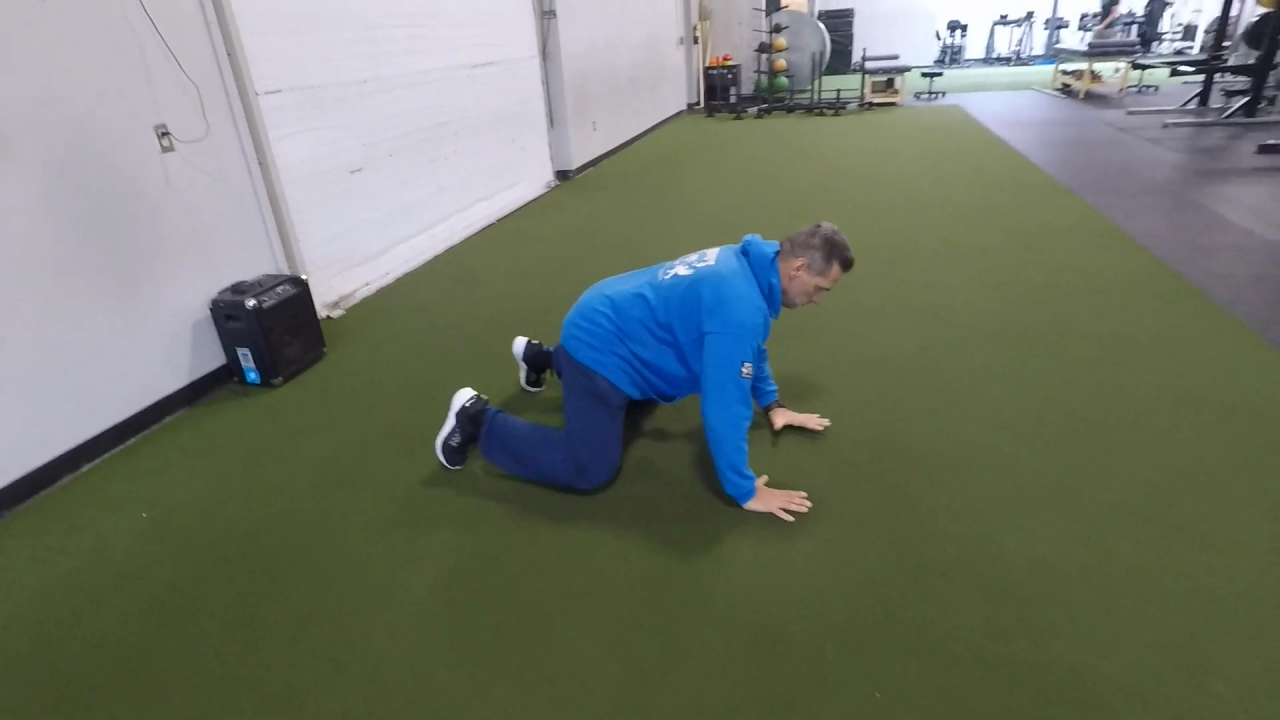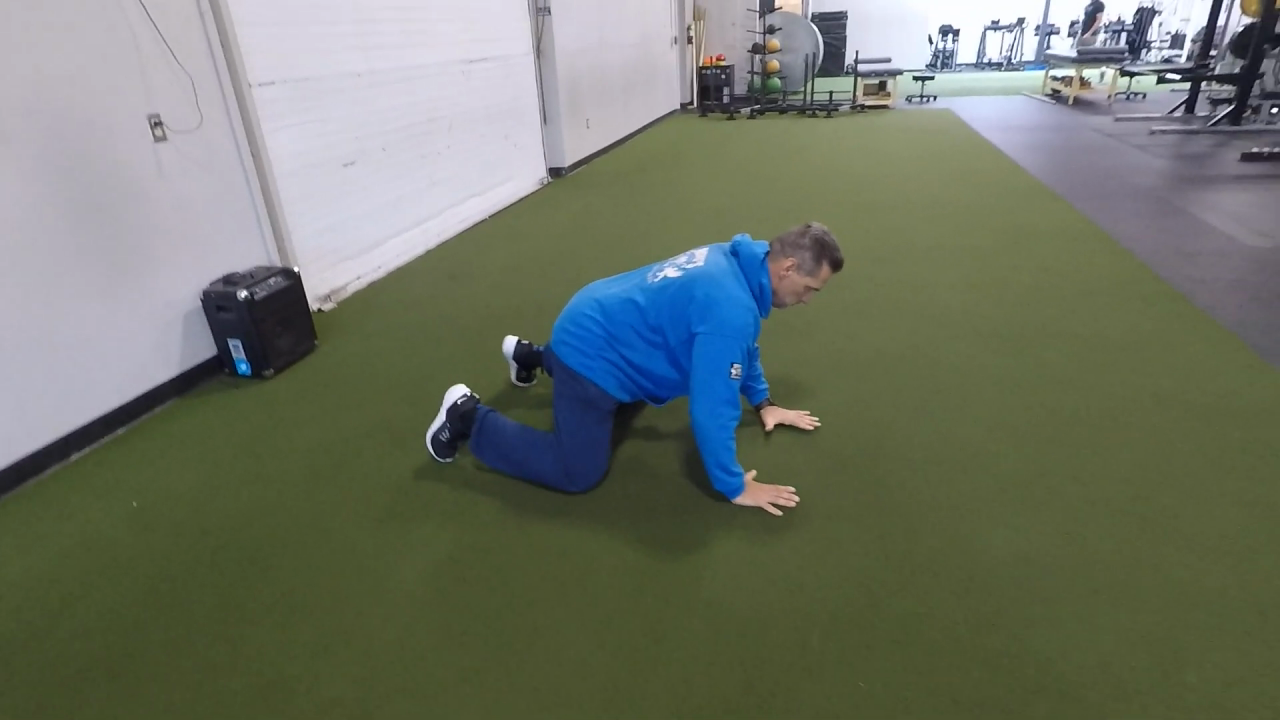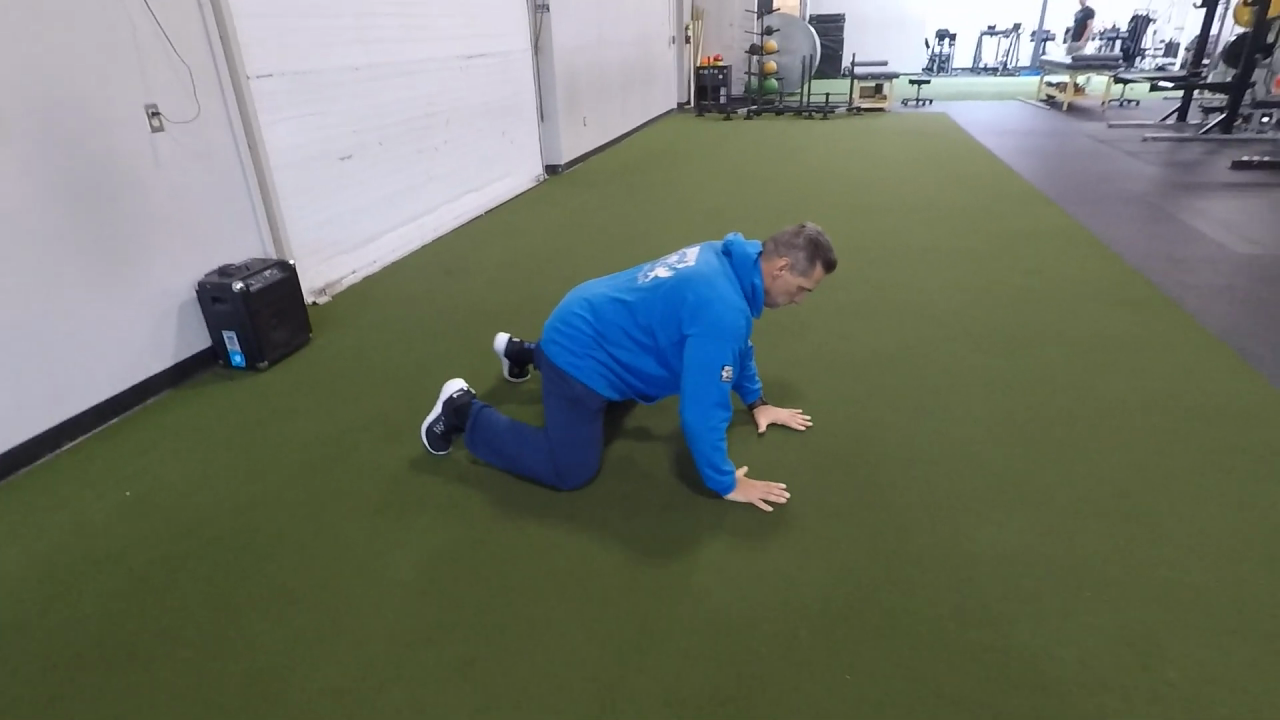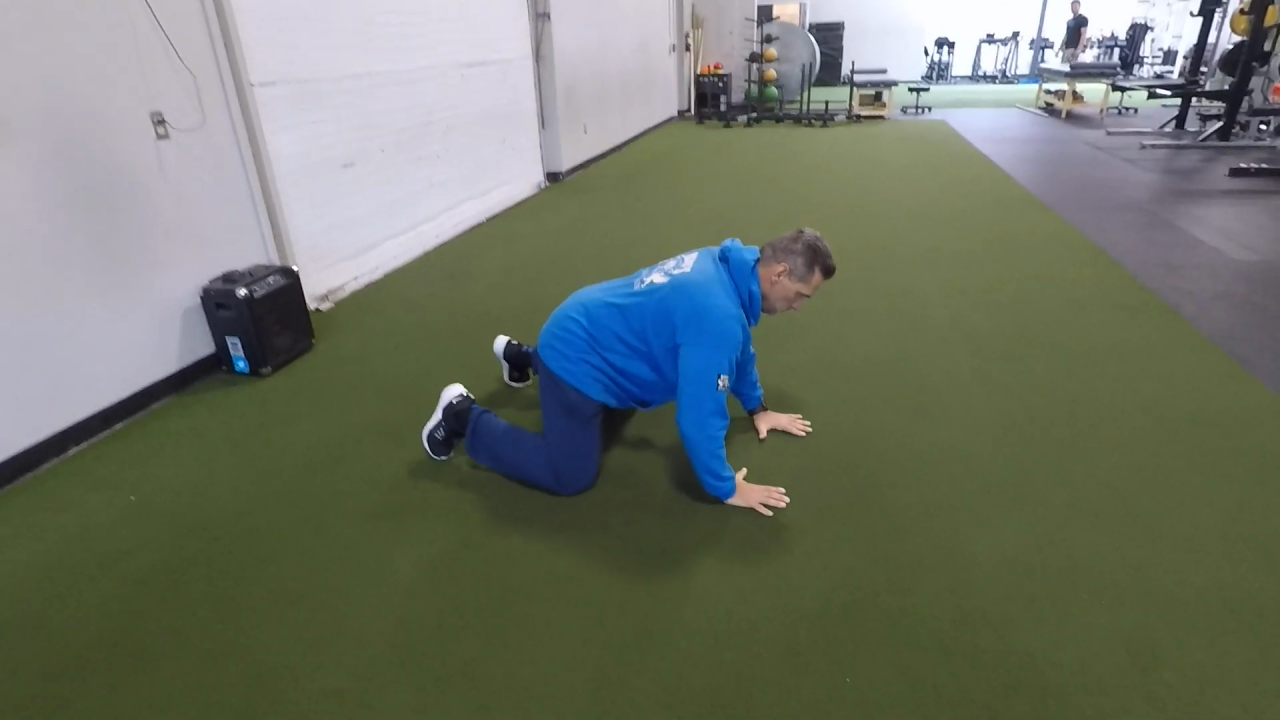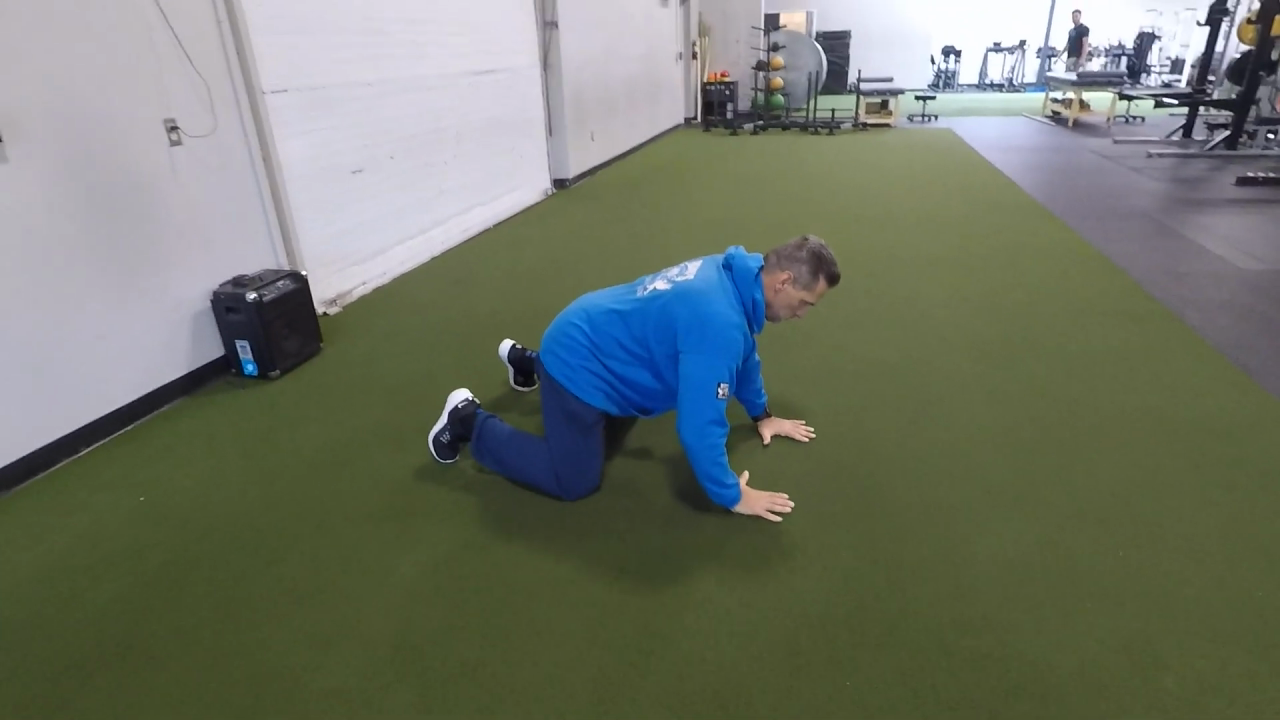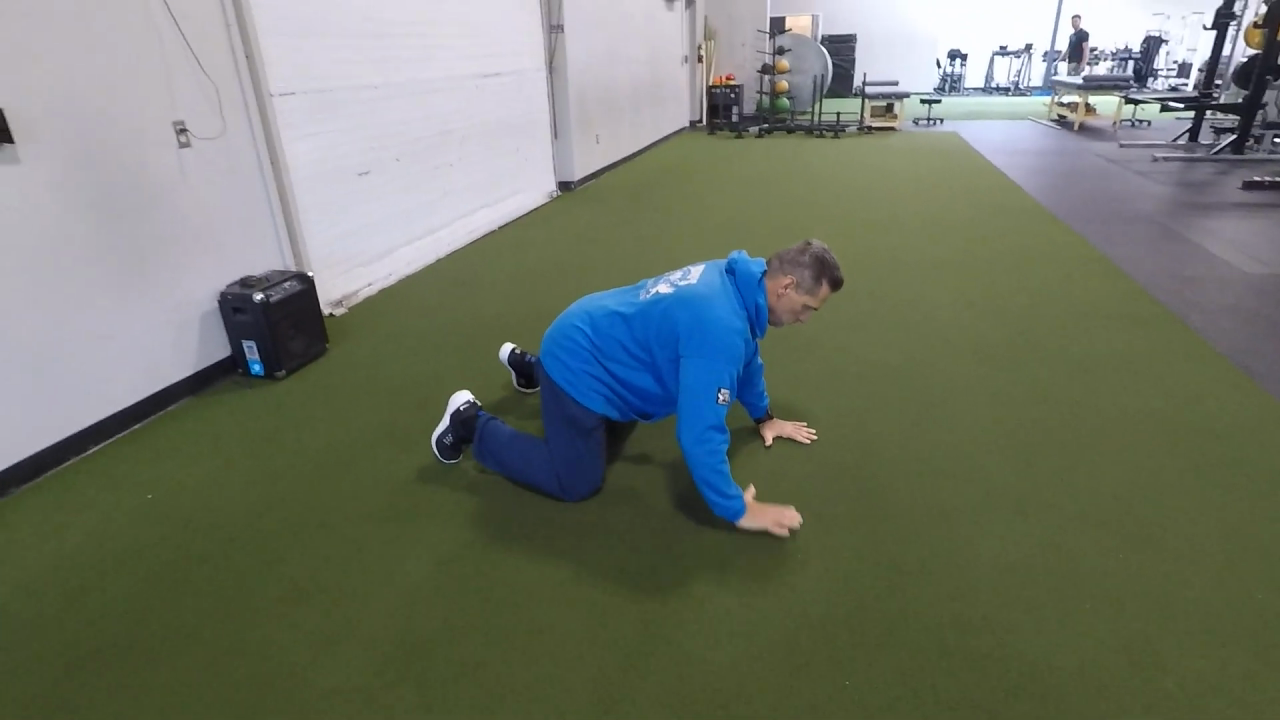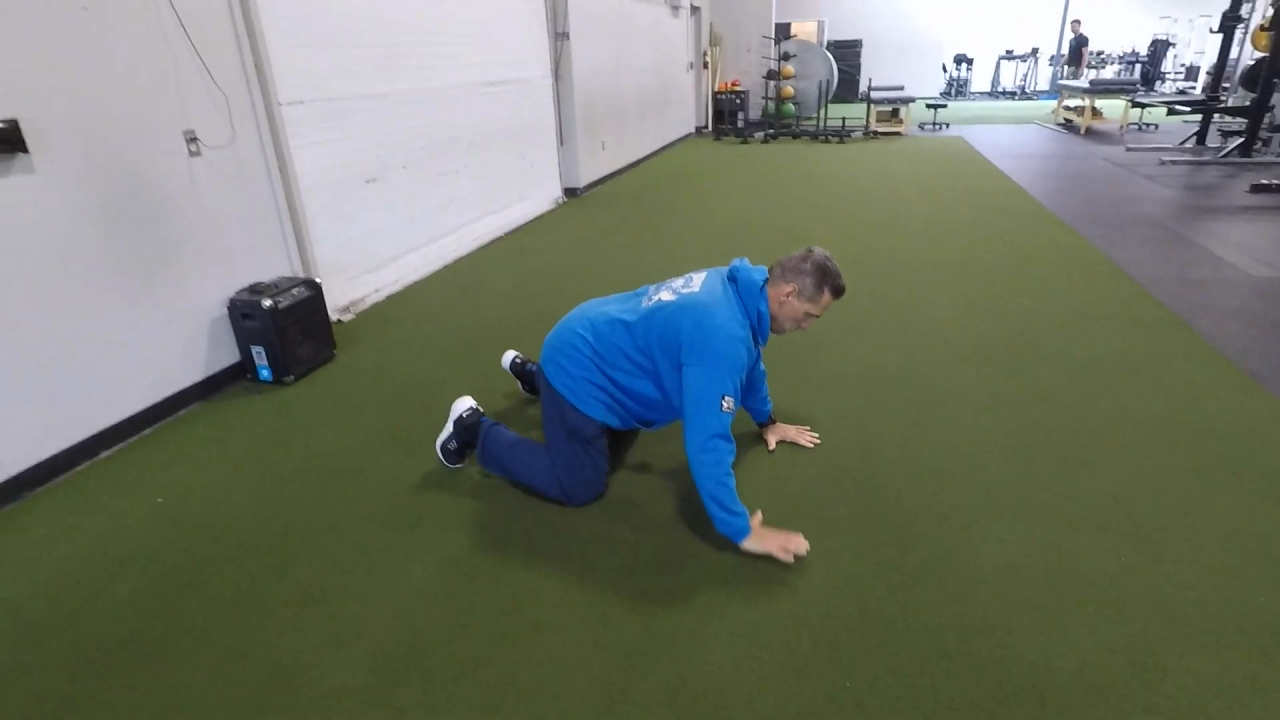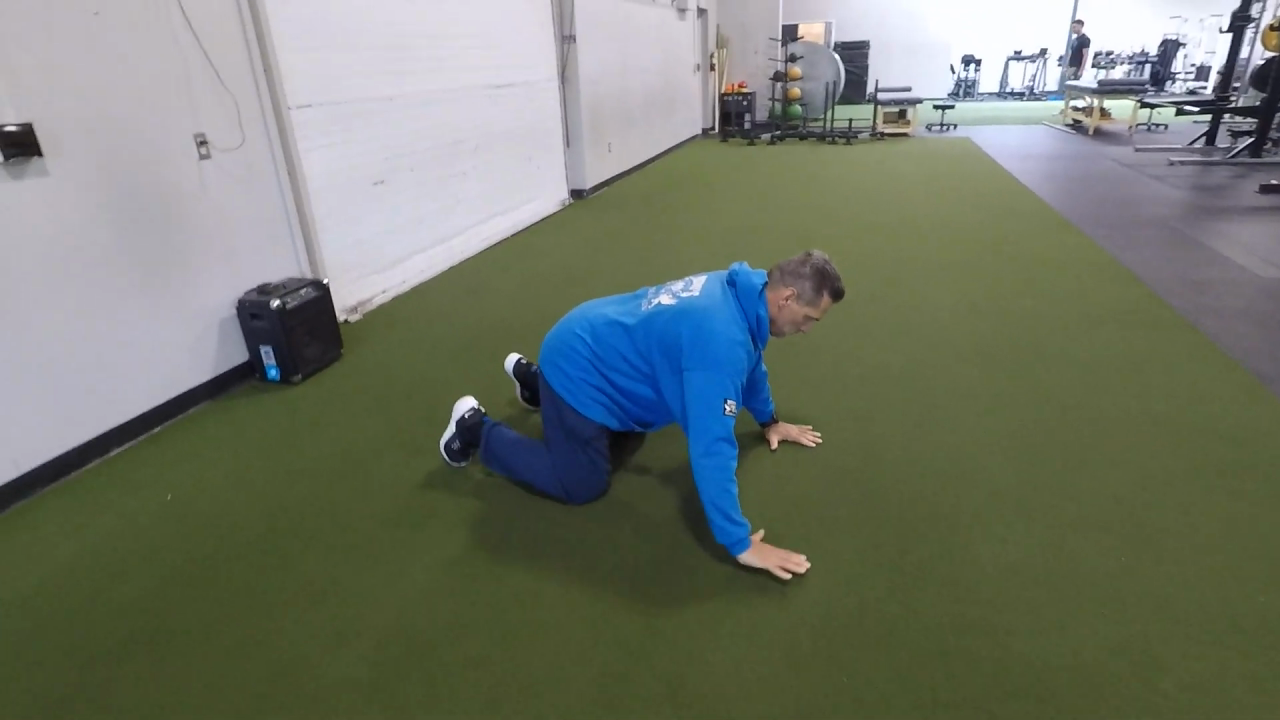
dt=0.1s
person 1, frame 1
left shoulder: (748, 263)
right shoulder: (741, 308)
left elbow: (751, 348)
right elbow: (726, 408)
left wrist: (772, 404)
right wrist: (745, 491)
left hip: (606, 322)
right hip: (601, 346)
left knee: (640, 402)
right knee: (589, 471)
left ankle: (542, 357)
right ankle: (478, 420)
person 1, frame 2
left shoulder: (737, 263)
right shoulder: (731, 308)
left elbow: (742, 347)
right elbow: (714, 408)
left wrist: (763, 403)
right wrist: (733, 487)
left hip: (596, 323)
right hip: (590, 351)
left knee: (631, 399)
right knee: (578, 473)
left ankle: (533, 355)
right ankle: (468, 417)
person 1, frame 3
left shoulder: (732, 262)
right shoulder: (722, 308)
left elbow: (739, 344)
right elbow: (704, 409)
left wrist: (756, 401)
right wrist: (726, 483)
left hip: (587, 324)
right hip: (580, 350)
left knee: (621, 400)
right knee: (572, 472)
left ankle: (523, 352)
right ankle: (463, 412)
person 1, frame 4
left shoulder: (730, 267)
right shoulder: (717, 315)
left elbow: (738, 350)
right elbow: (700, 417)
left wrist: (756, 408)
right wrist: (726, 488)
left hip: (585, 329)
right hip: (577, 356)
left knee: (622, 404)
right knee: (571, 476)
left ankle: (523, 356)
right ankle: (463, 417)
person 1, frame 5
left shoulder: (734, 276)
right shoulder: (718, 323)
left elbow: (744, 354)
right elbow: (701, 427)
left wrist: (761, 414)
right wrist: (733, 496)
left hip: (590, 336)
right hip: (577, 363)
left knee: (618, 416)
right knee: (575, 482)
left ankle: (527, 362)
right ankle: (469, 423)
person 1, frame 6
left shoulder: (738, 280)
right shoulder: (721, 326)
left elbow: (746, 357)
right elbow: (700, 434)
left wrist: (763, 416)
right wrist: (737, 510)
left hip: (590, 336)
right hip: (579, 364)
left knee: (621, 420)
right knee: (577, 483)
left ankle: (528, 365)
right ankle: (471, 423)
person 1, frame 7
left shoulder: (740, 288)
right shoulder: (721, 335)
left elbow: (748, 361)
right elbow: (708, 445)
left wrist: (767, 420)
right wrist: (741, 531)
left hip: (590, 342)
right hip: (578, 370)
left knee: (622, 433)
right knee: (581, 487)
left ankle: (532, 372)
right ankle: (475, 429)
person 1, frame 8
left shoulder: (741, 291)
right shoulder: (721, 338)
left elbow: (749, 364)
right elbow: (712, 448)
left wrist: (769, 420)
right wrist: (740, 544)
left hip: (588, 339)
right hip: (578, 370)
left knee: (627, 434)
right knee: (583, 486)
left ankle: (533, 377)
right ankle: (477, 429)
